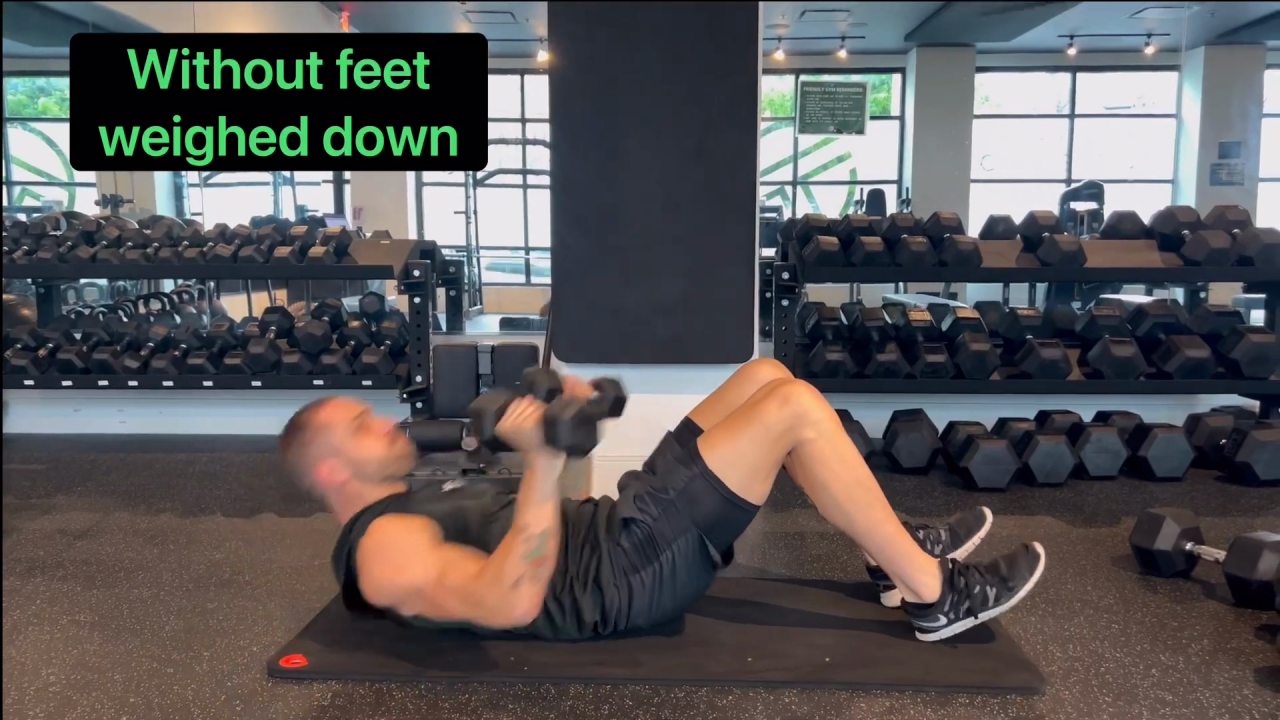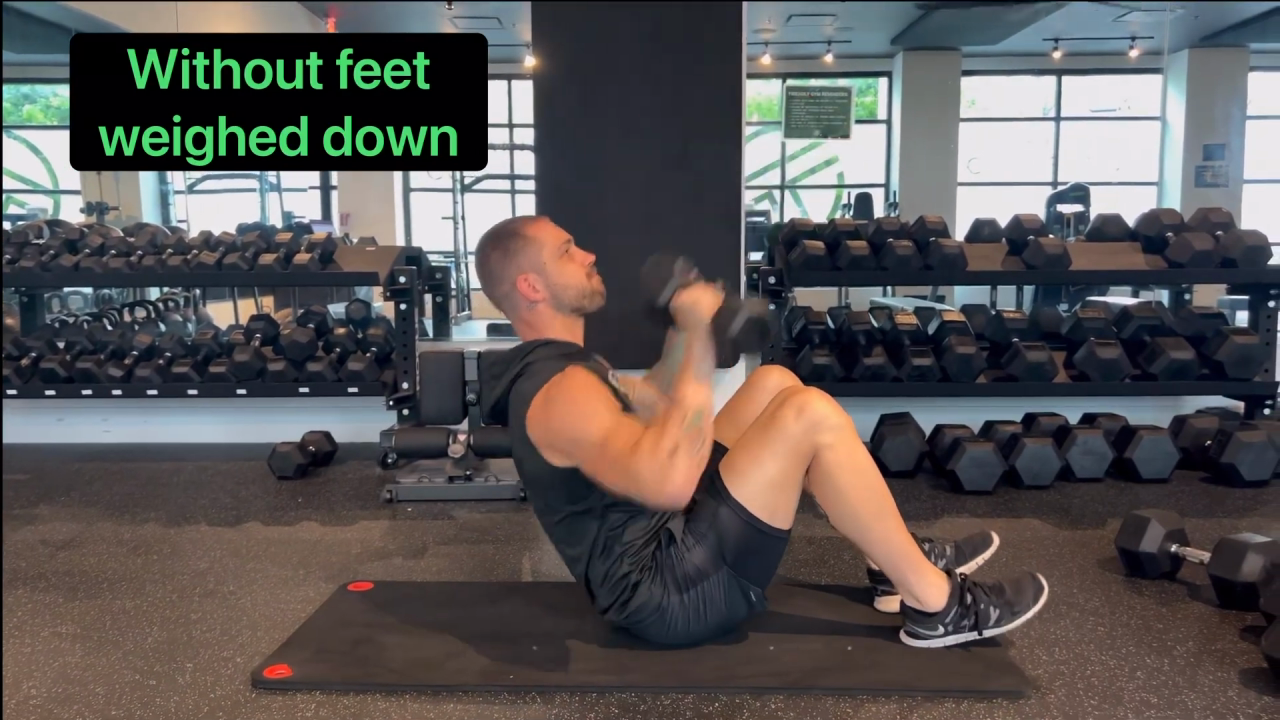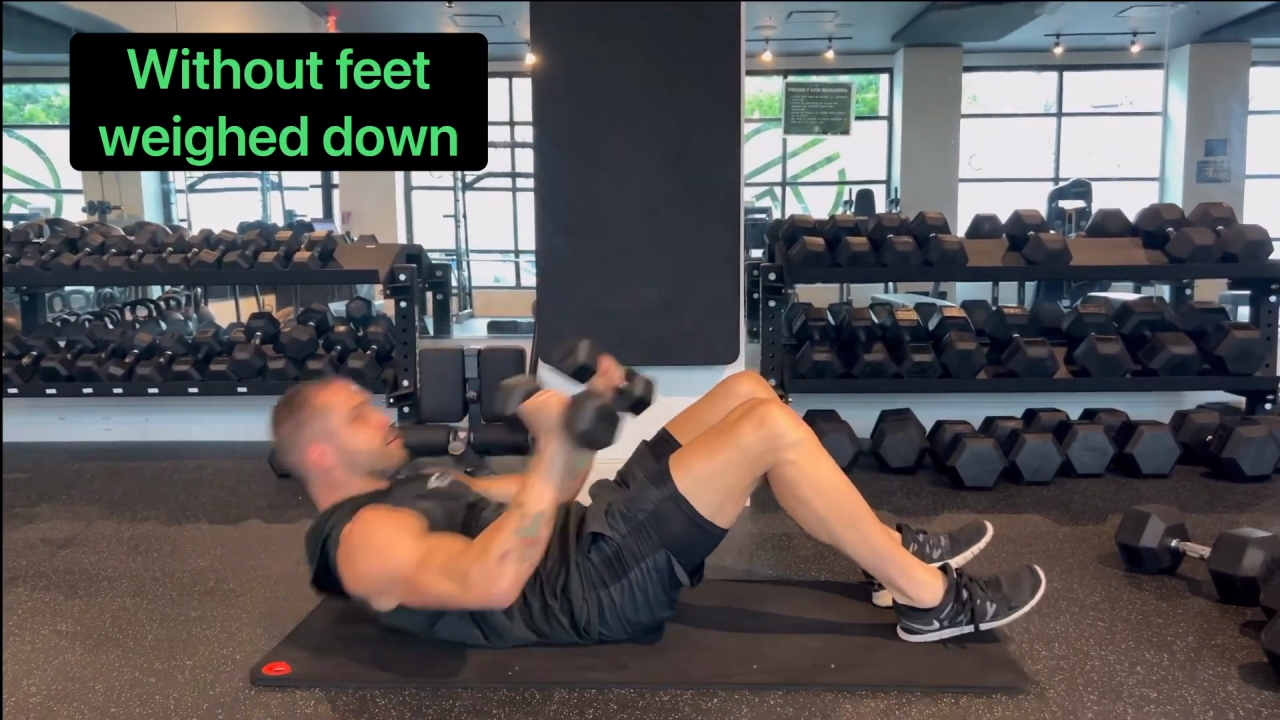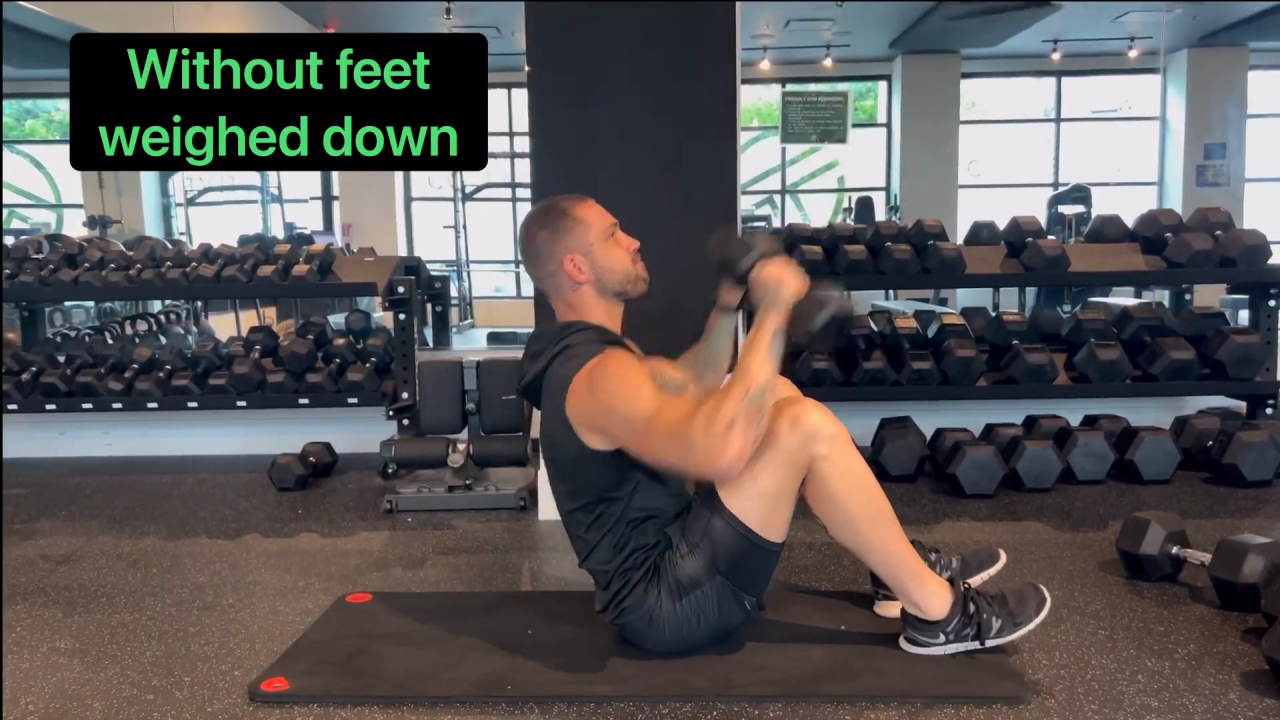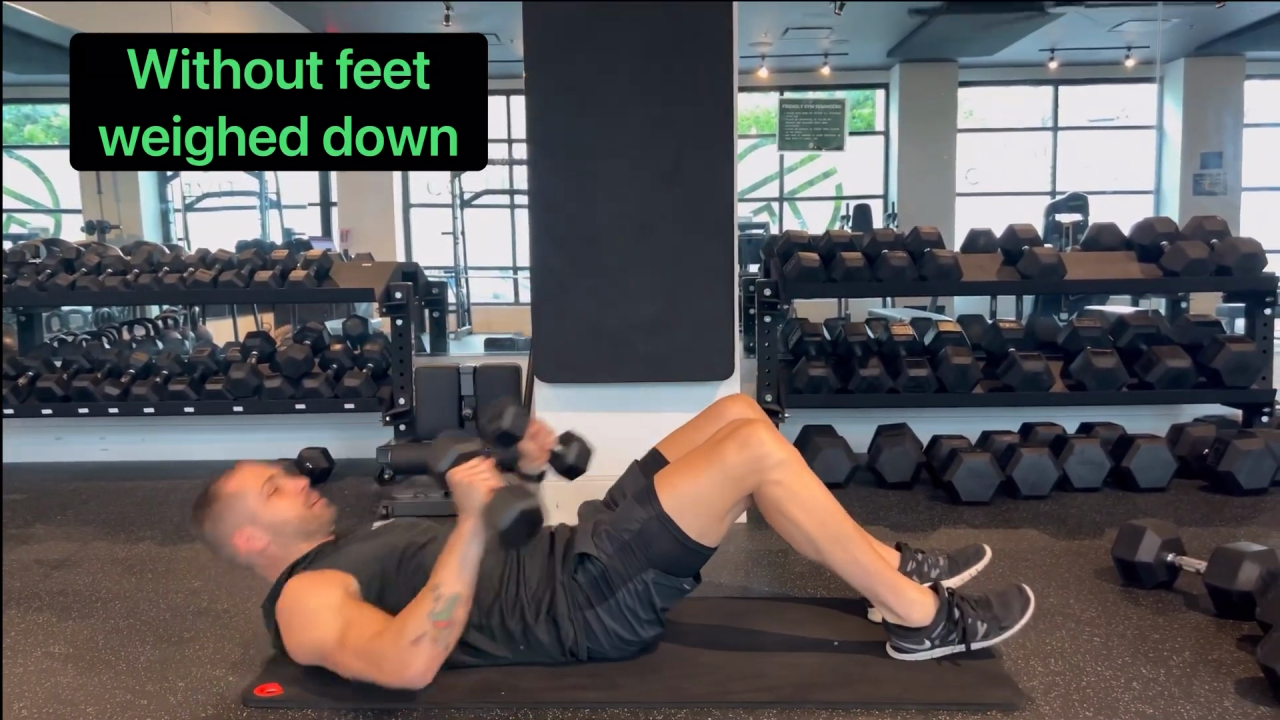
dt=1s
person 1, frame 1
left shoulder: (413, 507)
right shoulder: (387, 547)
right elbow: (512, 603)
right wrist: (540, 455)
left hip: (618, 523)
right hip: (634, 571)
left knee: (765, 376)
right knee: (792, 407)
left ankle: (892, 548)
right ankle: (934, 594)
person 1, frame 2
left shoulder: (553, 367)
right shoulder: (562, 391)
left elbow: (650, 408)
right elbow: (669, 480)
left wrist: (678, 333)
right wrist: (698, 336)
left hip: (672, 552)
right hip: (672, 595)
left knee: (773, 384)
right knee: (810, 414)
left ankle: (898, 567)
right ankle: (936, 606)
person 1, frame 3
left shoulder: (398, 490)
right shoulder: (367, 538)
left elbow: (531, 494)
right elbow: (493, 580)
right wrist: (549, 444)
left hip: (598, 533)
right hip: (603, 586)
left knee: (745, 391)
right knee: (769, 427)
left ankle: (891, 550)
right ankle: (929, 596)
person 1, frame 4
left shoulder: (587, 350)
right shoulder: (599, 374)
left elbow: (686, 397)
right elbow: (724, 450)
left wrist: (725, 308)
right wrist: (774, 310)
left hip: (676, 552)
right hip: (668, 600)
left knee: (782, 401)
right knee: (807, 426)
left ankle: (901, 570)
right ankle: (938, 614)
person 1, frame 5
left shoulder: (346, 547)
right shoulder: (310, 600)
right elbow: (410, 663)
left wrist: (522, 467)
right wrist: (467, 521)
left hip: (576, 554)
right hip: (591, 606)
left knee: (739, 414)
right knee: (752, 448)
left ankle: (893, 567)
right ankle: (922, 617)
